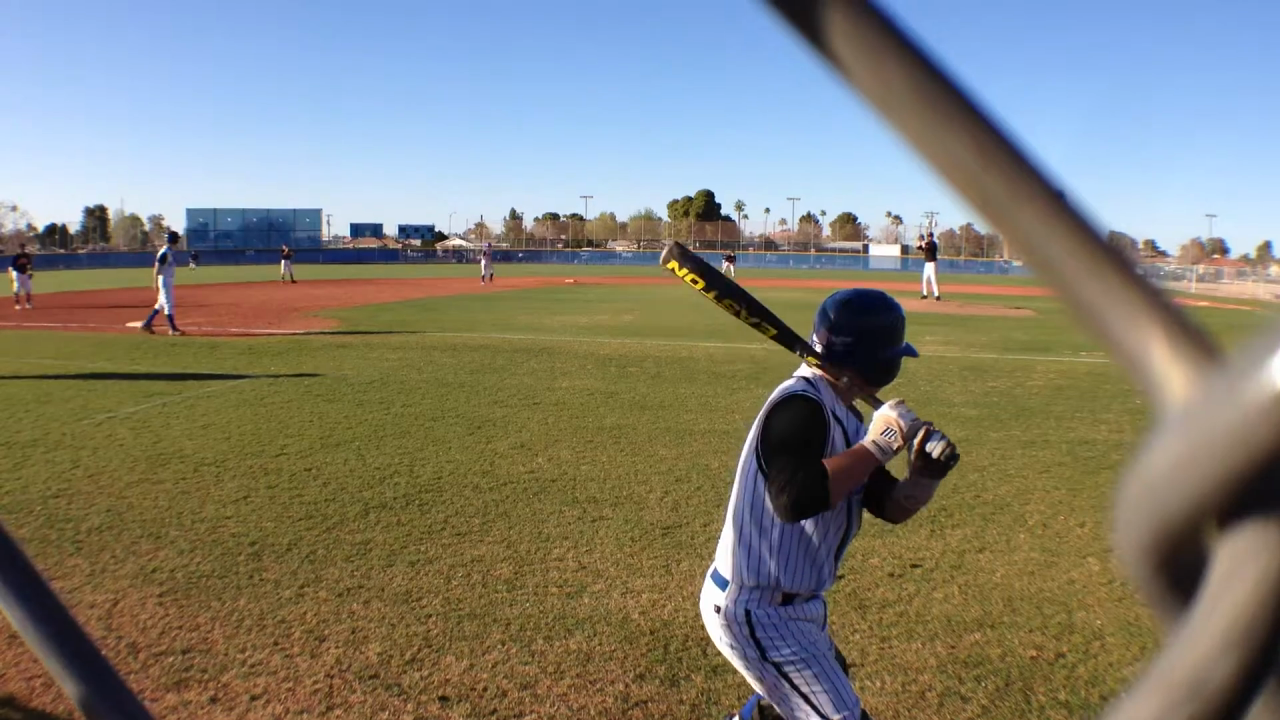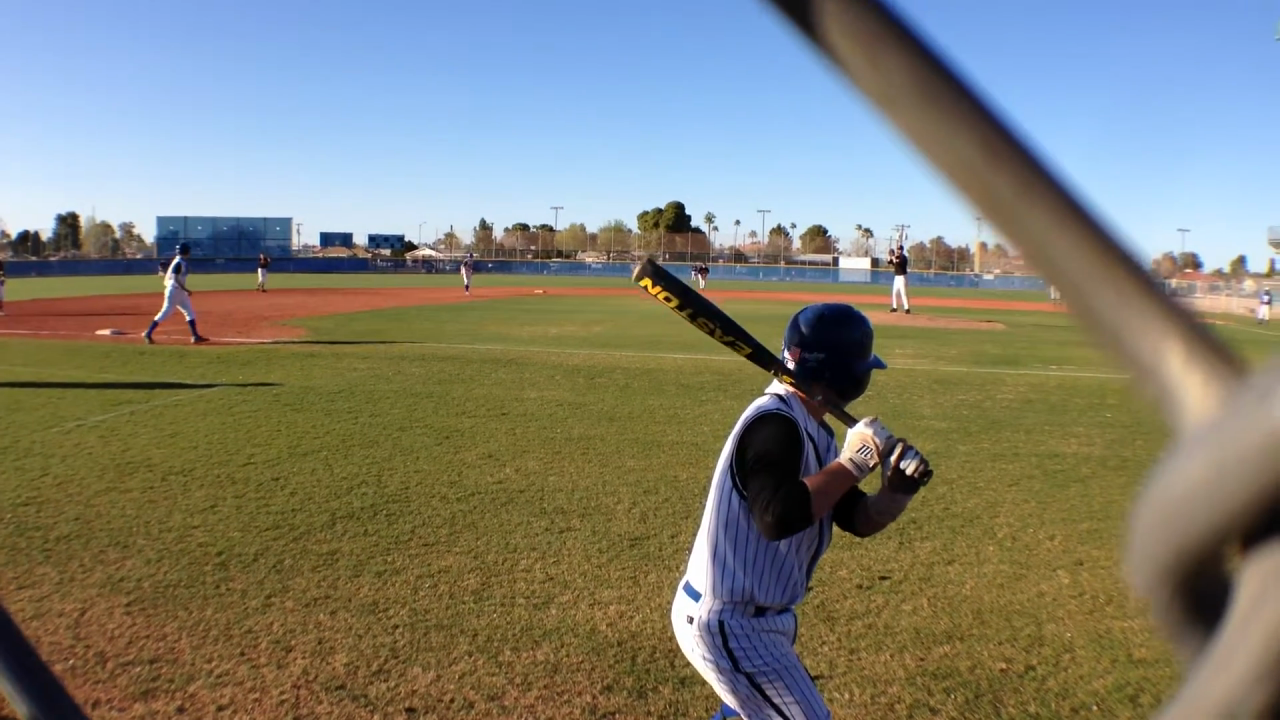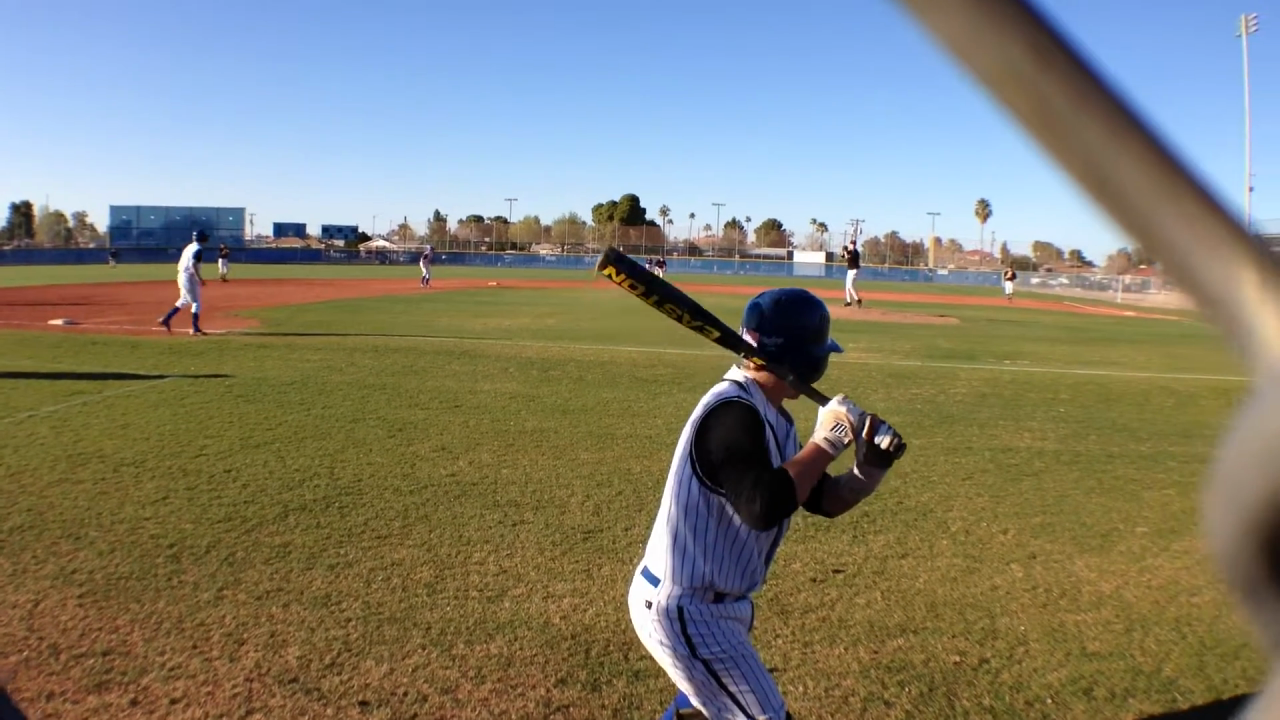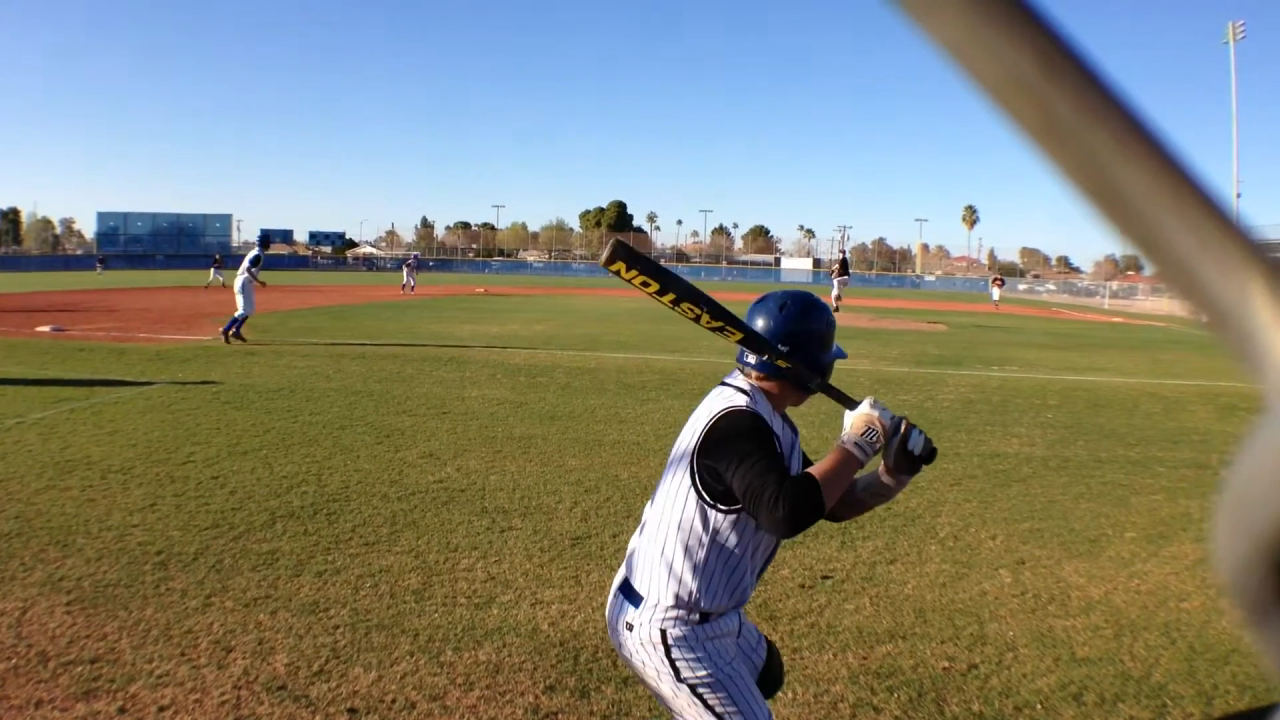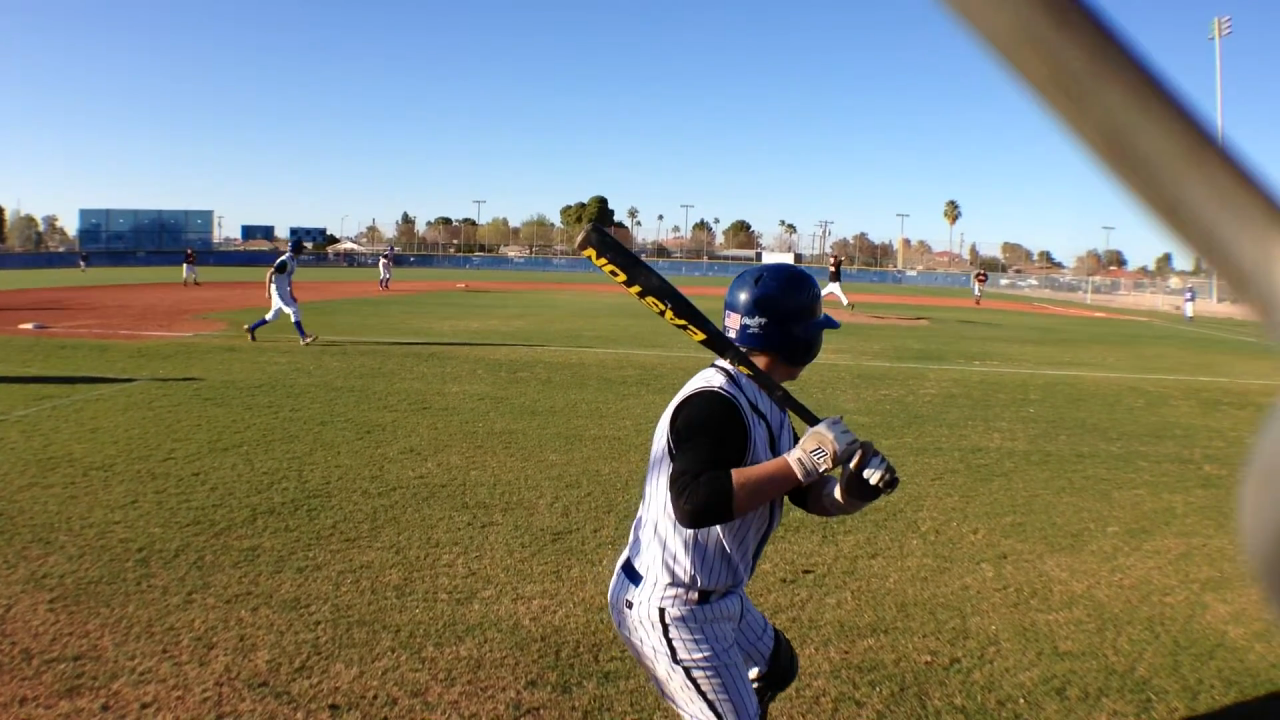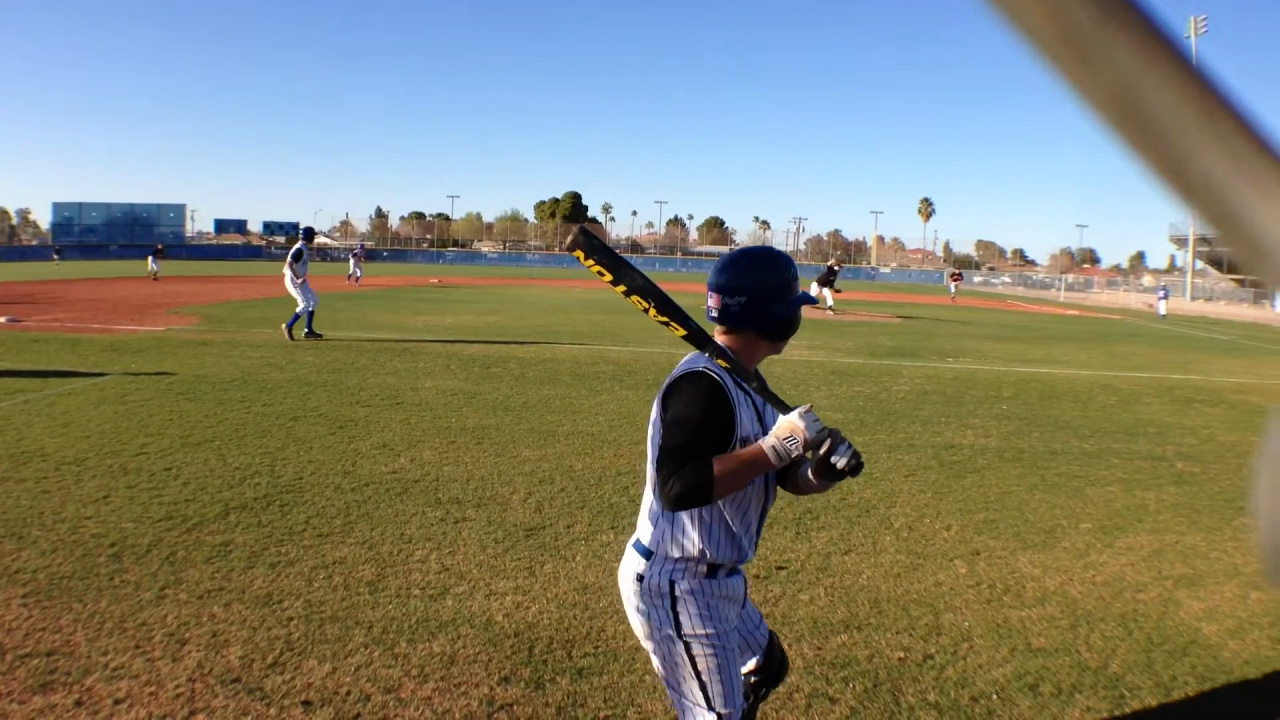
dt=0.7s
person 1, frame 1
left shoulder: (841, 413)
right shoulder: (800, 406)
left elbow: (890, 506)
right elbow: (796, 499)
left wrist: (925, 476)
right wrist: (877, 444)
left hip: (782, 600)
right hip: (757, 611)
left knee: (808, 682)
person 1, frame 2
left shoulder: (812, 431)
right shoulder: (774, 424)
left elbow: (858, 520)
right elbow: (776, 518)
left wrist: (896, 491)
right wrist: (853, 462)
left hip: (743, 614)
right hip: (731, 623)
person 1, frame 3
left shoulder: (769, 415)
right shoulder: (734, 411)
left elbow: (824, 500)
right elbow: (764, 508)
left wrist: (868, 469)
right wrist: (827, 441)
left hip: (696, 600)
right hip: (686, 609)
person 1, frame 4
left shoulder: (763, 417)
right shoulder: (737, 423)
left elbow: (828, 501)
right elbow: (786, 513)
left wrist: (893, 475)
right wrist: (856, 444)
left hip: (690, 609)
right hip: (667, 627)
left knee: (764, 673)
person 1, frame 5
left shoulder: (764, 400)
right shoulder: (713, 402)
left elbow: (809, 495)
right elbow: (694, 503)
left wrist: (850, 491)
right wrist: (803, 460)
left hip: (714, 597)
right hip: (670, 609)
left knee: (774, 669)
person 1, frame 6
left shoulder: (745, 381)
right shoulder: (702, 384)
left elbow: (789, 477)
right elbow: (678, 488)
left wrist: (824, 469)
right wrist: (776, 446)
left hip: (712, 580)
right hip: (679, 585)
left knee: (765, 668)
